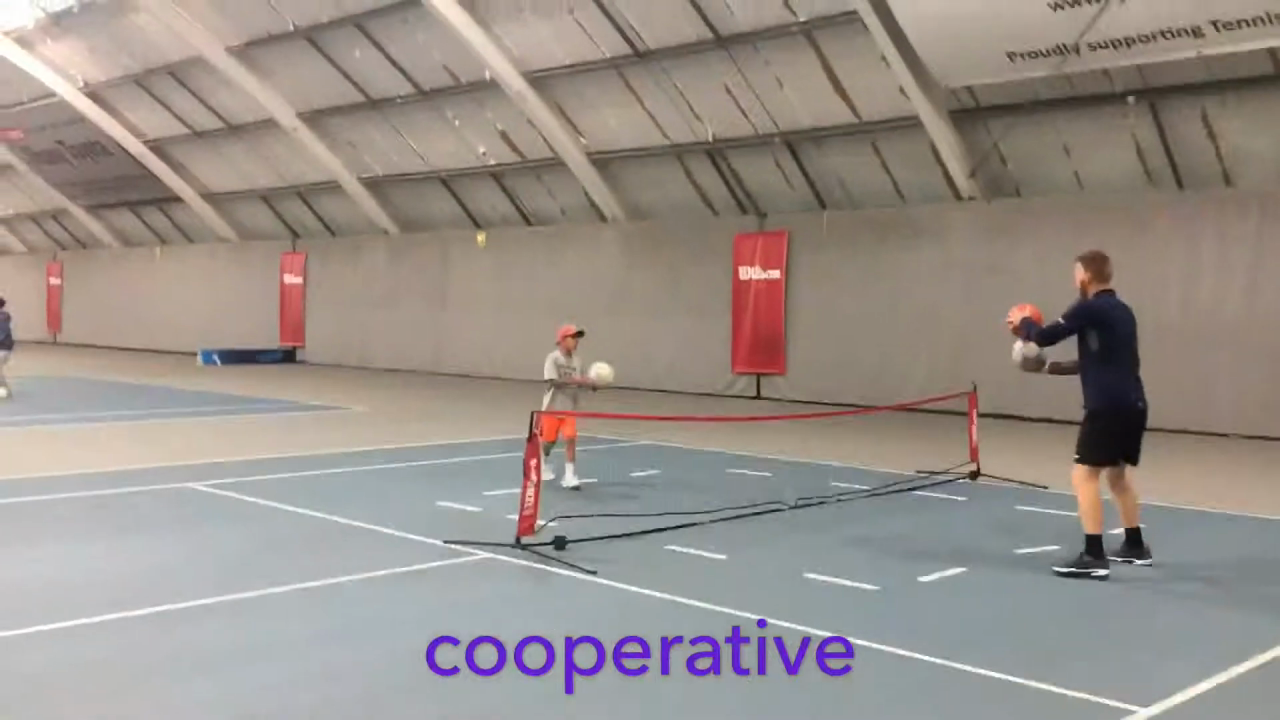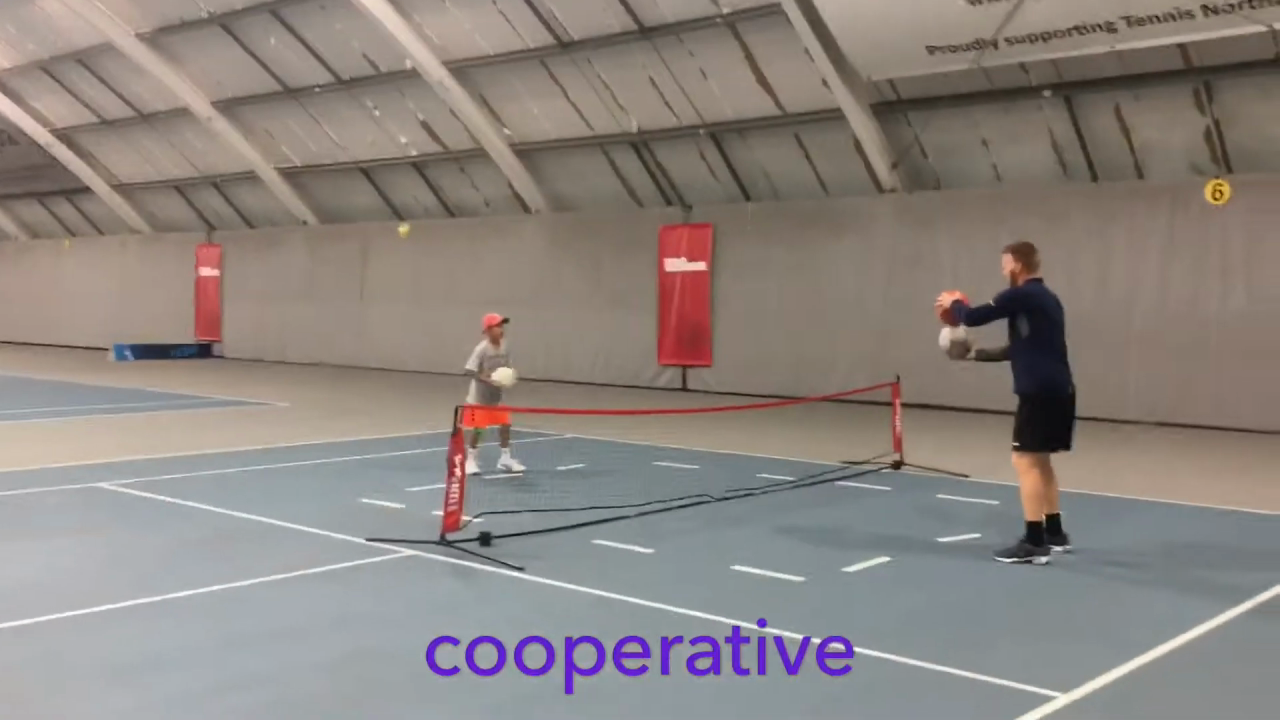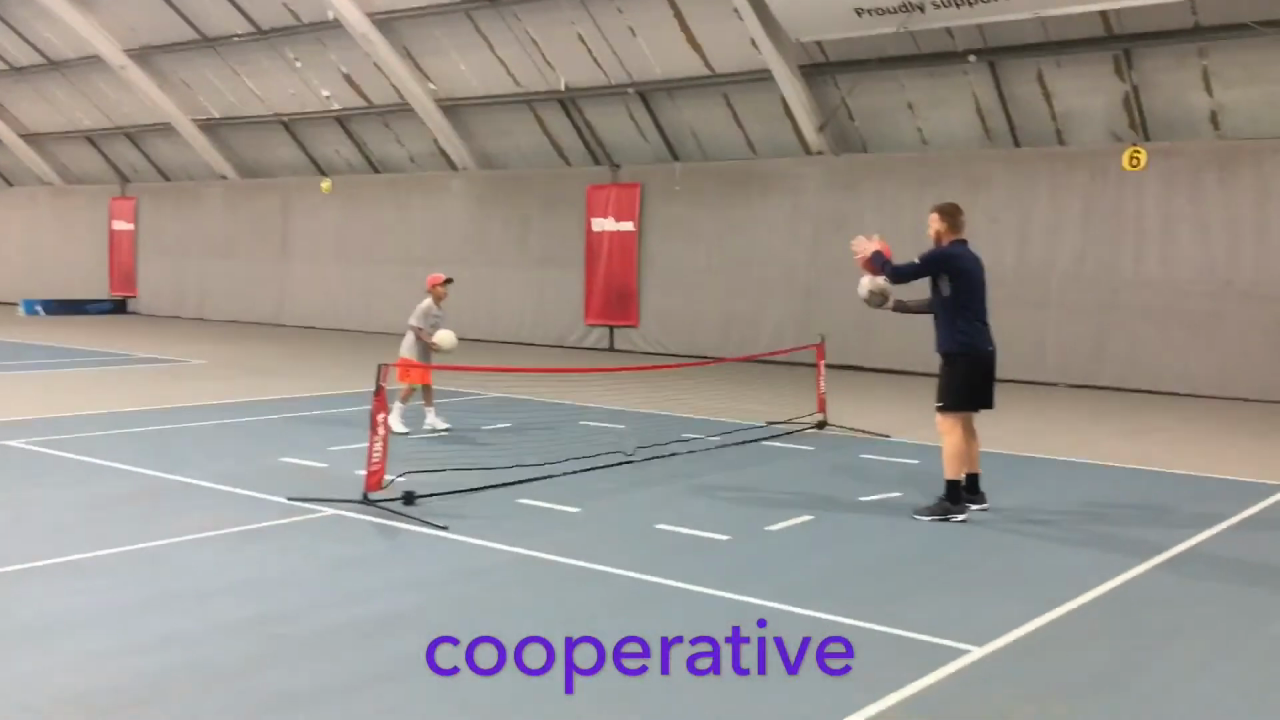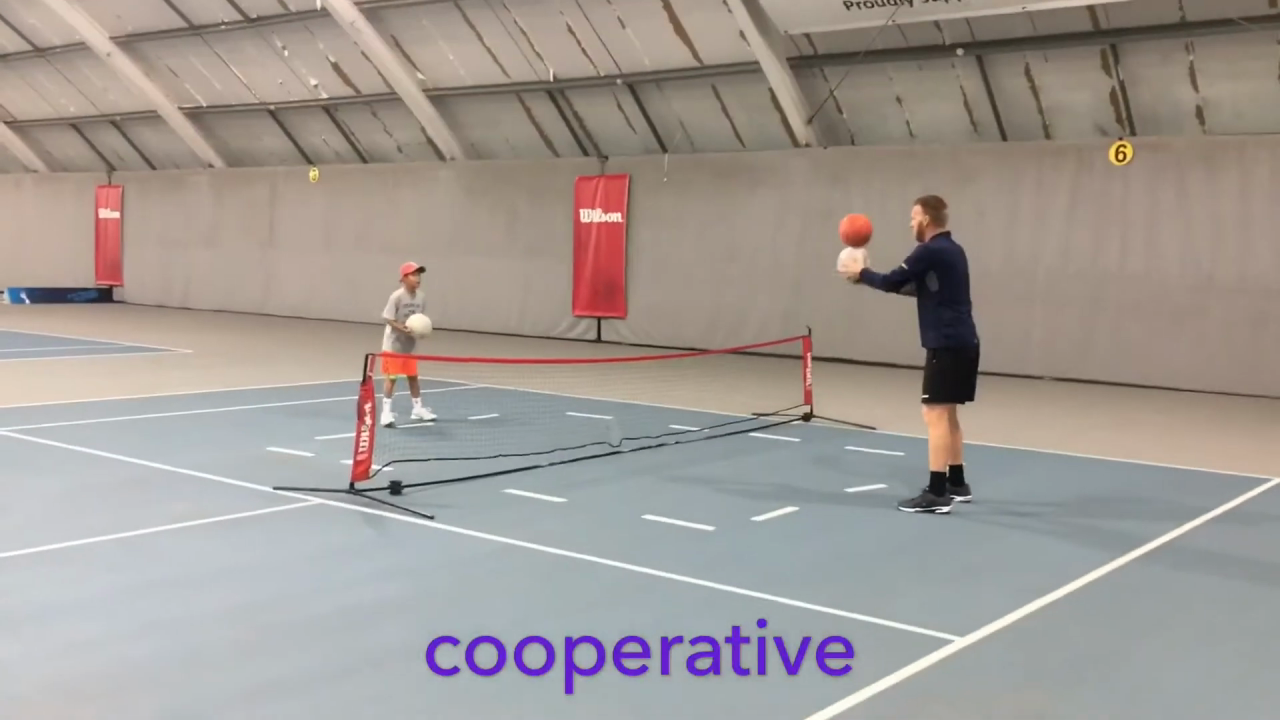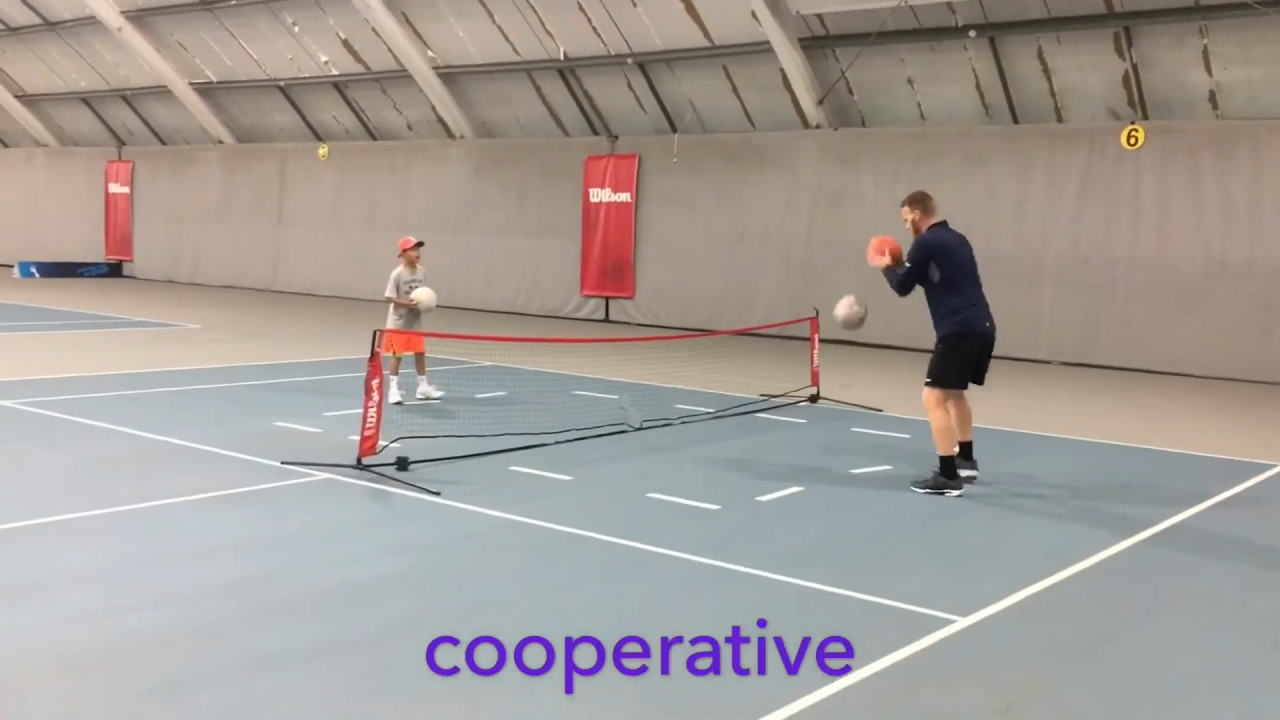
dt=0.4s
person 1, frame 1
left shoulder: (1089, 309)
right shoulder: (1120, 310)
left elbow: (1045, 337)
left wrist: (1022, 322)
right wrist: (1050, 367)
left hip: (1107, 407)
right hip: (1131, 404)
left knee: (1084, 476)
right knee: (1117, 474)
left ankle: (1093, 556)
right ankle: (1135, 546)
person 1, frame 2
left shoulder: (1021, 296)
right shoulder: (1045, 298)
left elbow: (974, 317)
left wrist: (953, 304)
right wrist: (976, 355)
left hip: (1040, 392)
right hip: (1057, 390)
left knee: (1025, 462)
right knee: (1040, 462)
left ankle: (1034, 543)
right ankle: (1054, 532)
person 1, frame 3
left shoulder: (944, 256)
right shoulder: (968, 259)
left elbow: (898, 274)
left wrist: (872, 253)
right wrist: (894, 305)
left hip: (962, 353)
right hip: (979, 351)
left knee: (949, 423)
right knee: (963, 421)
left ankle: (952, 501)
right ankle: (972, 491)
person 1, frame 4
left shoulder: (931, 251)
right shoulder: (949, 251)
left elbow: (893, 281)
right elbow: (916, 286)
left wrist: (862, 273)
right wrist: (873, 273)
left hip: (947, 345)
right hip: (962, 342)
left knee: (935, 415)
right knee: (947, 414)
left ankle: (937, 493)
right ankle: (956, 483)
person 1, frame 5
left shoulder: (925, 244)
right shoulder: (956, 239)
left elbow: (903, 286)
left wrist: (886, 267)
right wrist: (901, 266)
left hip: (959, 332)
right hip: (982, 329)
left knee: (934, 400)
right knee: (954, 393)
left ankle: (947, 476)
right ankle: (965, 458)
